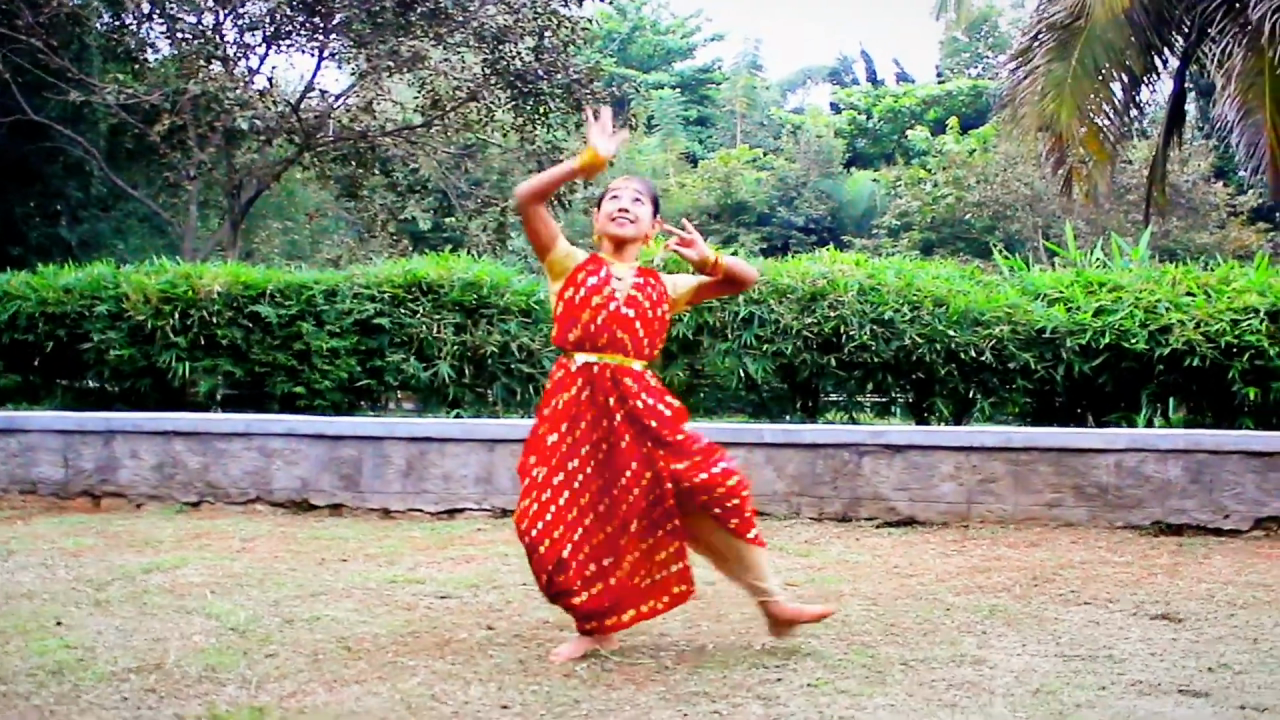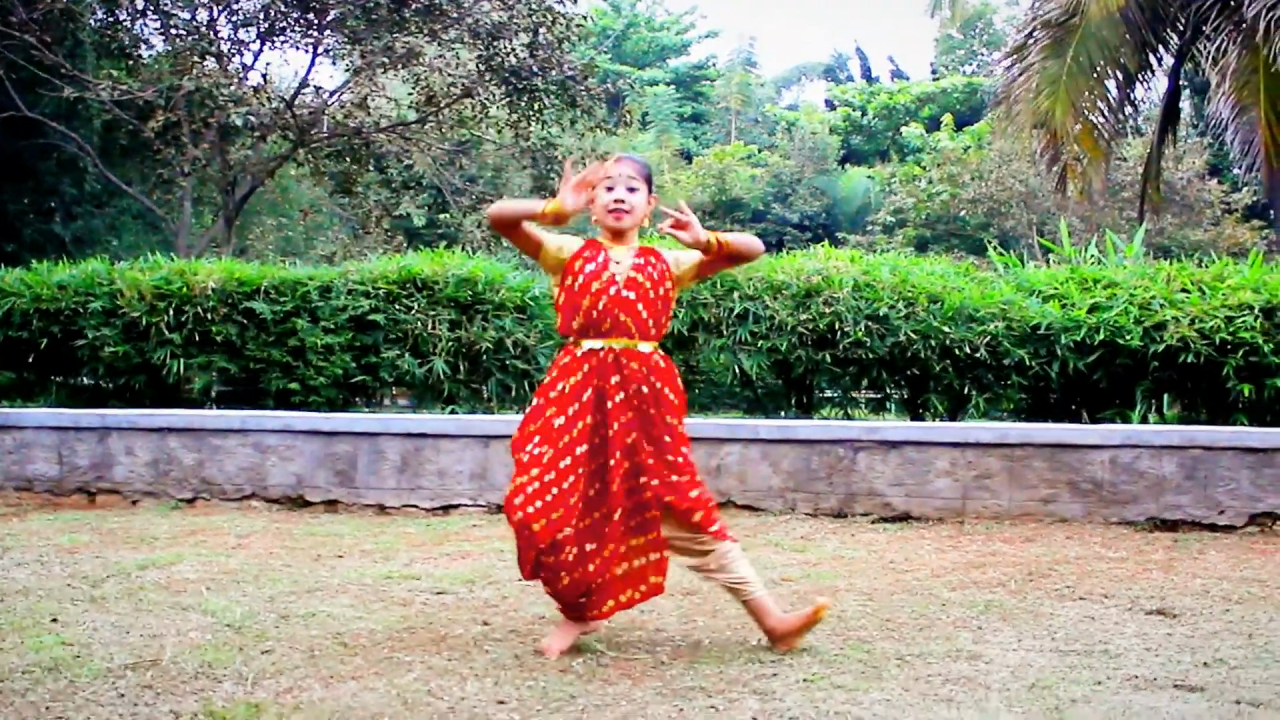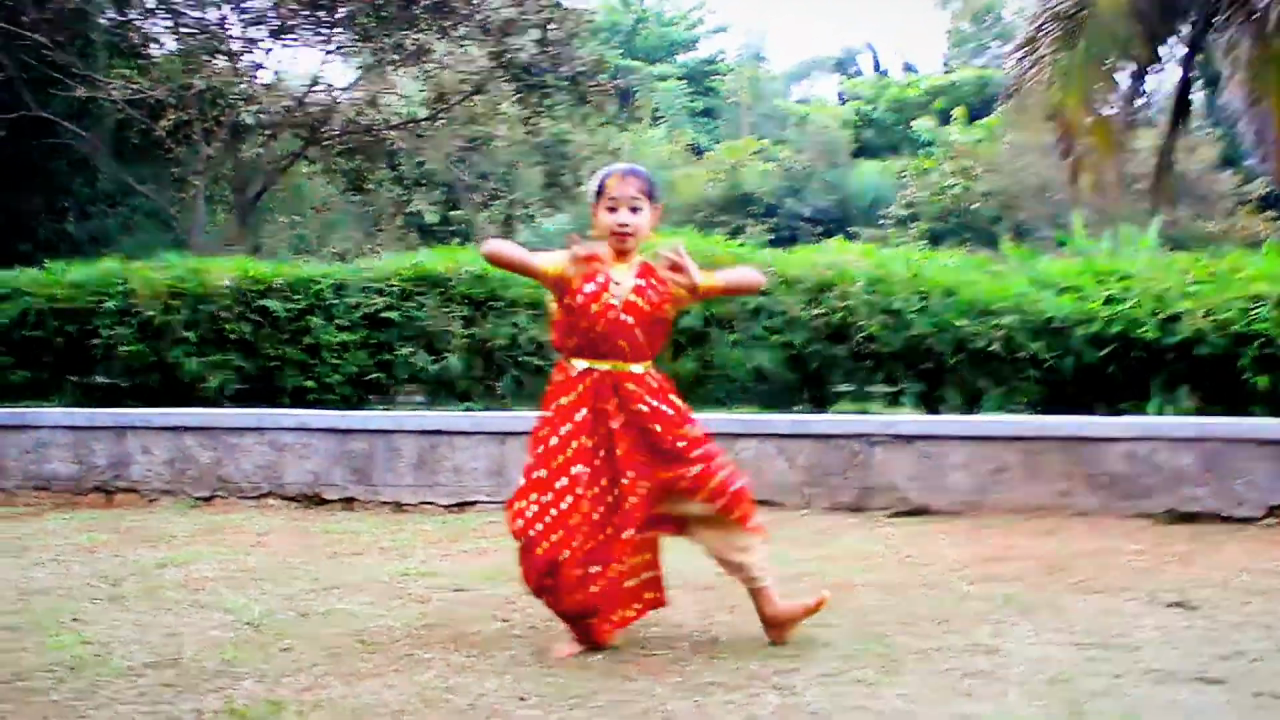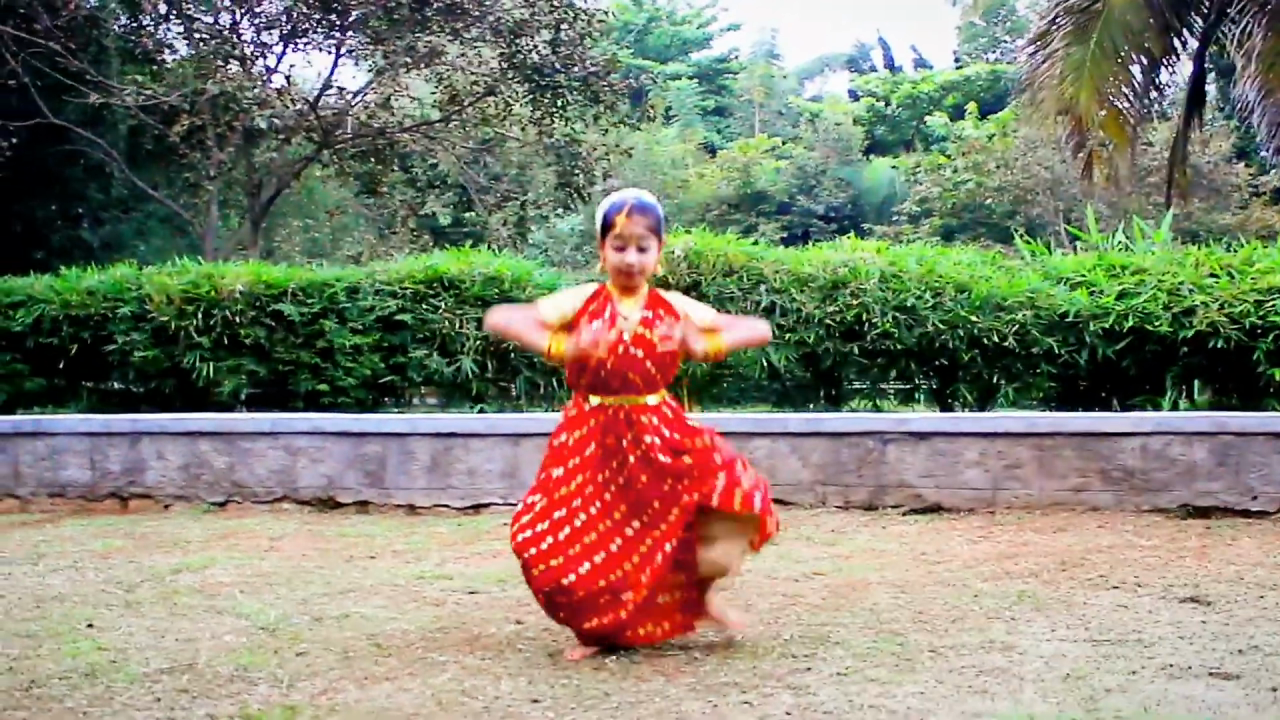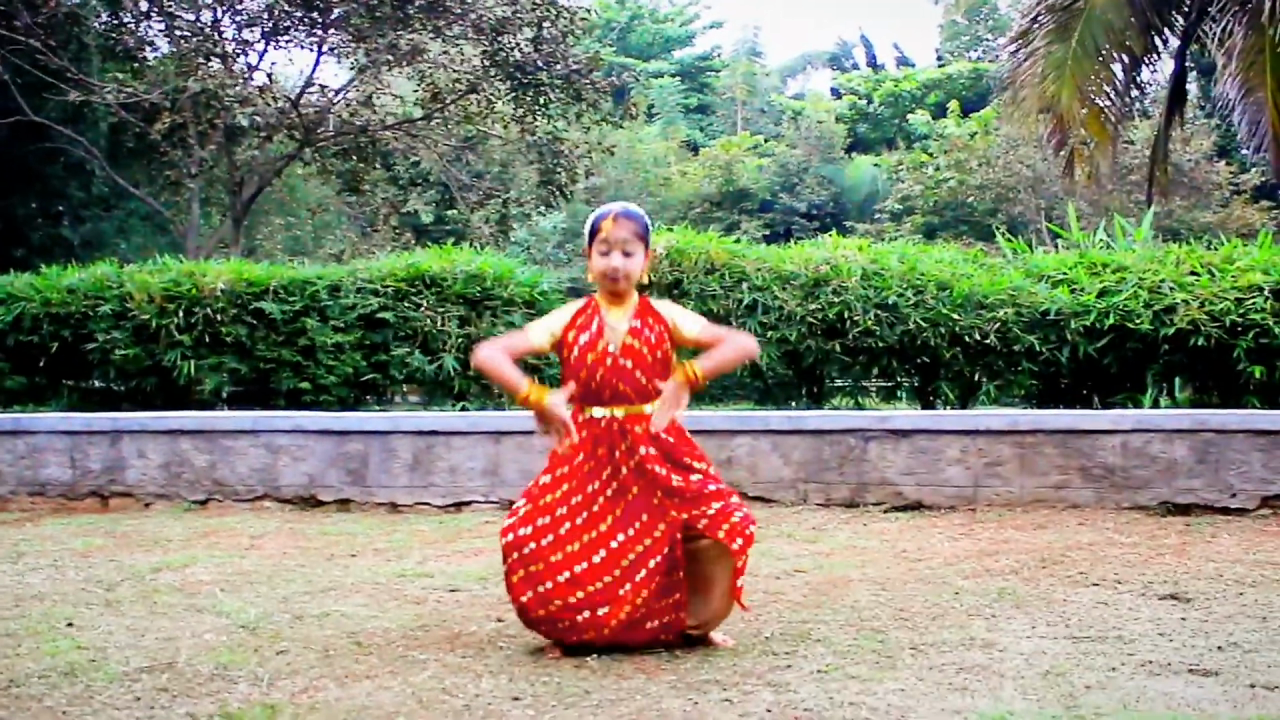
dt=0.2s
person 1, frame 1
left shoulder: (663, 288)
right shoulder: (569, 267)
left elbow: (747, 280)
right elbow: (526, 201)
left wrist: (710, 262)
right wrist: (589, 161)
left hip: (639, 404)
right hip: (574, 406)
left knee: (713, 492)
right knee: (562, 522)
left ankle: (773, 603)
right ankle: (594, 627)
person 1, frame 2
left shoulder: (667, 261)
right shoulder: (569, 251)
left elbow: (753, 250)
right elbow: (498, 217)
left wrist: (705, 240)
right wrist: (556, 210)
left hip: (644, 391)
right hip: (579, 391)
left knee: (680, 505)
right knee: (559, 503)
left ankle: (770, 618)
right ankle: (581, 615)
person 1, frame 3
left shoulder: (665, 278)
right shoulder: (573, 265)
left elbow: (753, 280)
right elbow: (492, 250)
left wrist: (701, 278)
right wrist: (556, 271)
left hip: (644, 404)
right hip: (580, 407)
left knee: (712, 492)
right knee: (550, 524)
left ankle: (771, 608)
right ankle: (590, 625)
person 1, frame 4
left shoulder: (674, 307)
right shoulder: (579, 303)
left elbow: (759, 331)
right elbow: (497, 320)
left wrist: (702, 344)
right wrist: (562, 348)
left hip: (659, 434)
right hip: (592, 439)
left knee: (738, 498)
right knee: (544, 538)
left ankle: (700, 593)
right ankle: (600, 626)
person 1, frame 5
left shoulder: (665, 319)
right shoulder: (567, 321)
left elbow: (746, 345)
right elbow: (485, 355)
left wrist: (686, 377)
right wrist: (540, 398)
left hip: (657, 450)
right hip: (587, 450)
left knee: (723, 524)
right knee: (535, 543)
left ankle: (692, 623)
right ankle: (583, 629)
